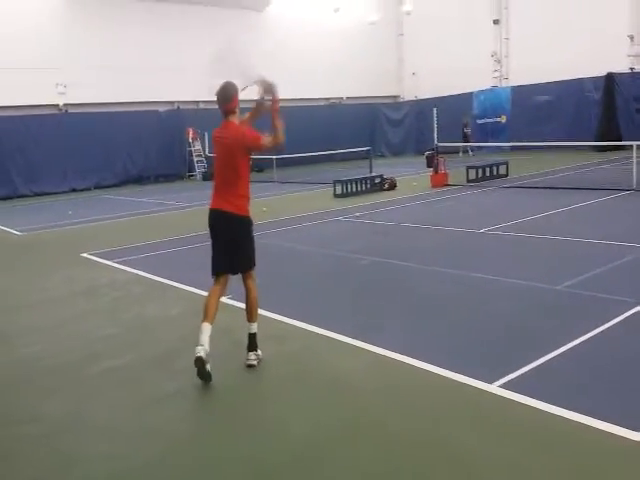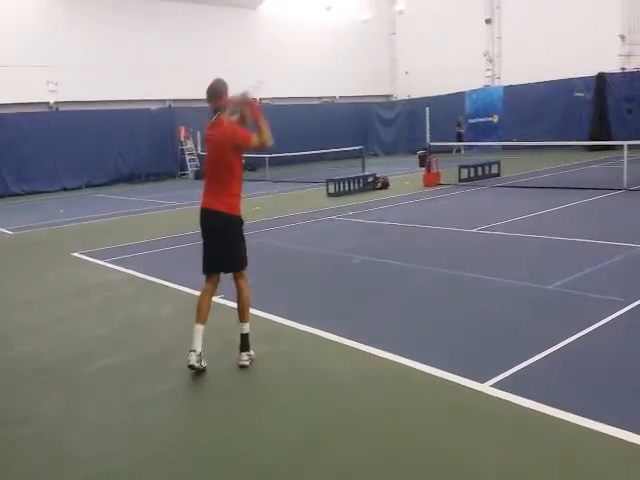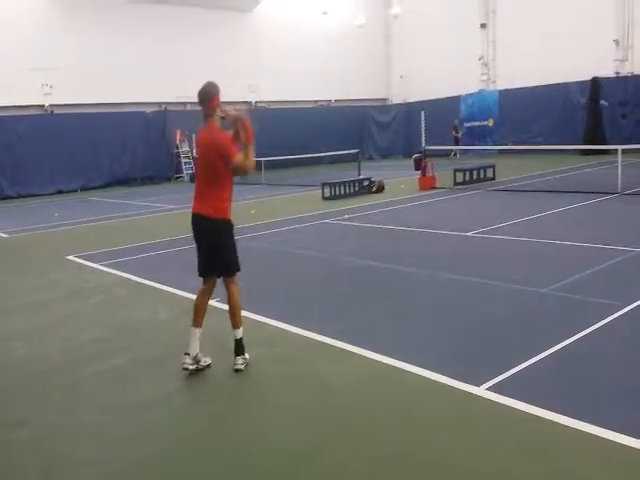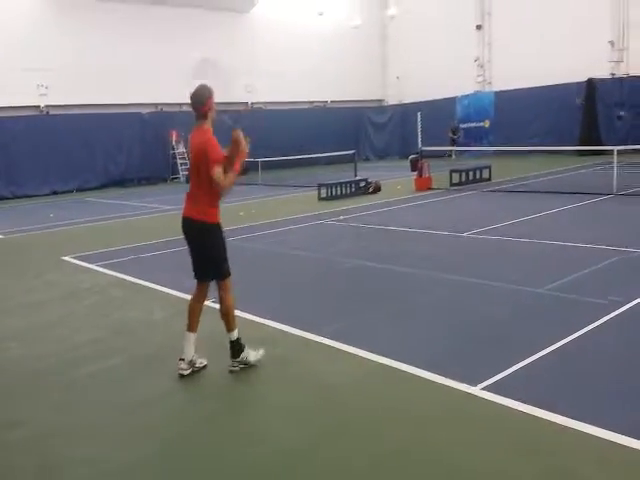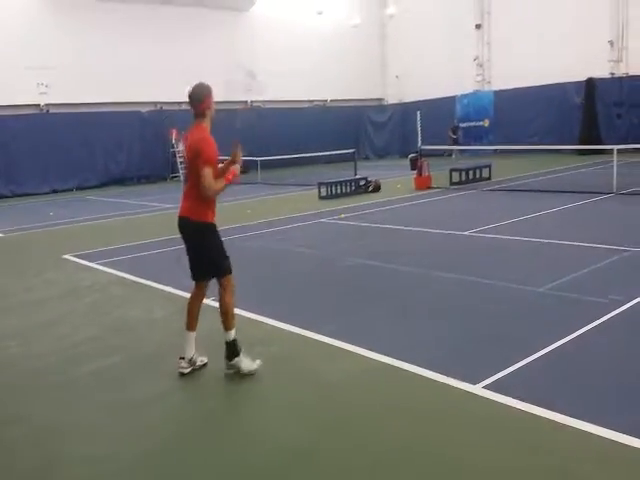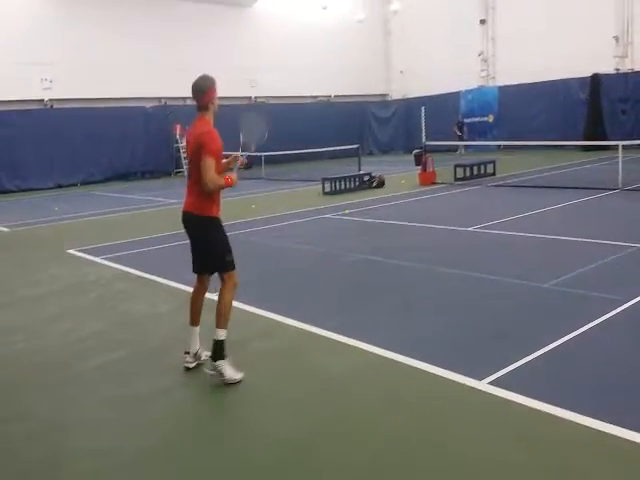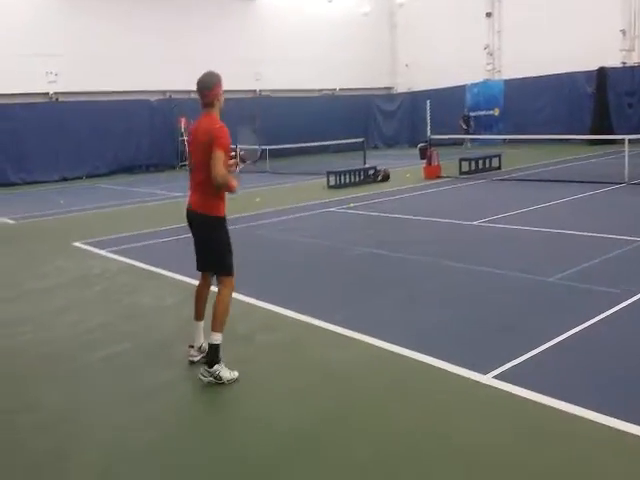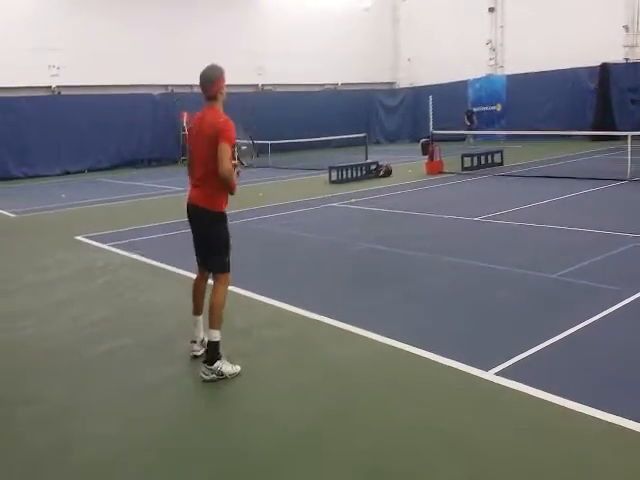
dt=0.1s
person 1, frame 1
left shoulder: (220, 132)
right shoulder: (243, 134)
right elbow: (277, 141)
left wrist: (260, 106)
right wrist: (274, 106)
left hip: (217, 213)
right hip: (237, 215)
left knee: (219, 282)
right knee: (248, 277)
left ankle: (203, 348)
right ankle: (252, 348)
person 1, frame 2
left shoulder: (212, 128)
right shoulder: (234, 132)
right elbow: (266, 142)
left wrist: (243, 112)
right wrist: (254, 109)
left hip: (209, 212)
right hip: (227, 215)
left knee: (211, 281)
right knee: (240, 277)
left ankle: (195, 351)
right ankle: (244, 348)
person 1, frame 3
left shoulder: (205, 134)
right shoulder: (220, 138)
left elbow: (229, 149)
right elbow: (247, 167)
left wrist: (237, 129)
right wrist: (246, 130)
left hip: (200, 216)
right hip: (217, 219)
left knee: (208, 283)
right knee: (230, 282)
left ankle: (192, 355)
right ankle: (239, 352)
person 1, frame 4
left shoulder: (197, 137)
right shoulder: (209, 142)
left elbow: (216, 173)
right elbow: (221, 188)
left wrist: (233, 150)
right wrist: (240, 159)
left hip: (192, 220)
right hip: (205, 223)
left knee: (202, 285)
right knee: (224, 286)
left ankle: (188, 358)
right ankle: (237, 352)
person 1, frame 5
left shoulder: (193, 136)
right shoulder: (205, 140)
right elbow: (209, 191)
left wrist: (229, 164)
right wrist: (231, 173)
left hip: (188, 219)
right hip: (200, 222)
left knee: (201, 284)
right knee: (226, 284)
left ankle: (188, 356)
right ankle: (233, 355)
person 1, frame 6
left shoulder: (193, 130)
right shoulder: (210, 133)
right elbow: (209, 183)
left wrist: (225, 165)
right wrist: (229, 179)
left hip: (191, 213)
right hip: (205, 216)
left knee: (202, 279)
right knee: (229, 278)
left ankle: (193, 351)
right ankle: (218, 359)
person 1, frame 7
left shoulder: (195, 128)
right shoulder: (218, 129)
right elbow: (217, 177)
left wrist: (224, 166)
right wrist: (231, 183)
left hip: (194, 210)
right hip: (210, 214)
left knee: (206, 275)
right knee: (226, 281)
left ankle: (198, 345)
right ankle: (213, 363)
person 1, frame 8
left shoulder: (194, 122)
right shoulder: (223, 123)
right elbow: (224, 169)
right wrist: (233, 184)
left hip: (194, 204)
right hip: (212, 208)
left knee: (204, 271)
right knee: (221, 278)
left ankle: (199, 339)
right ankle: (213, 360)
